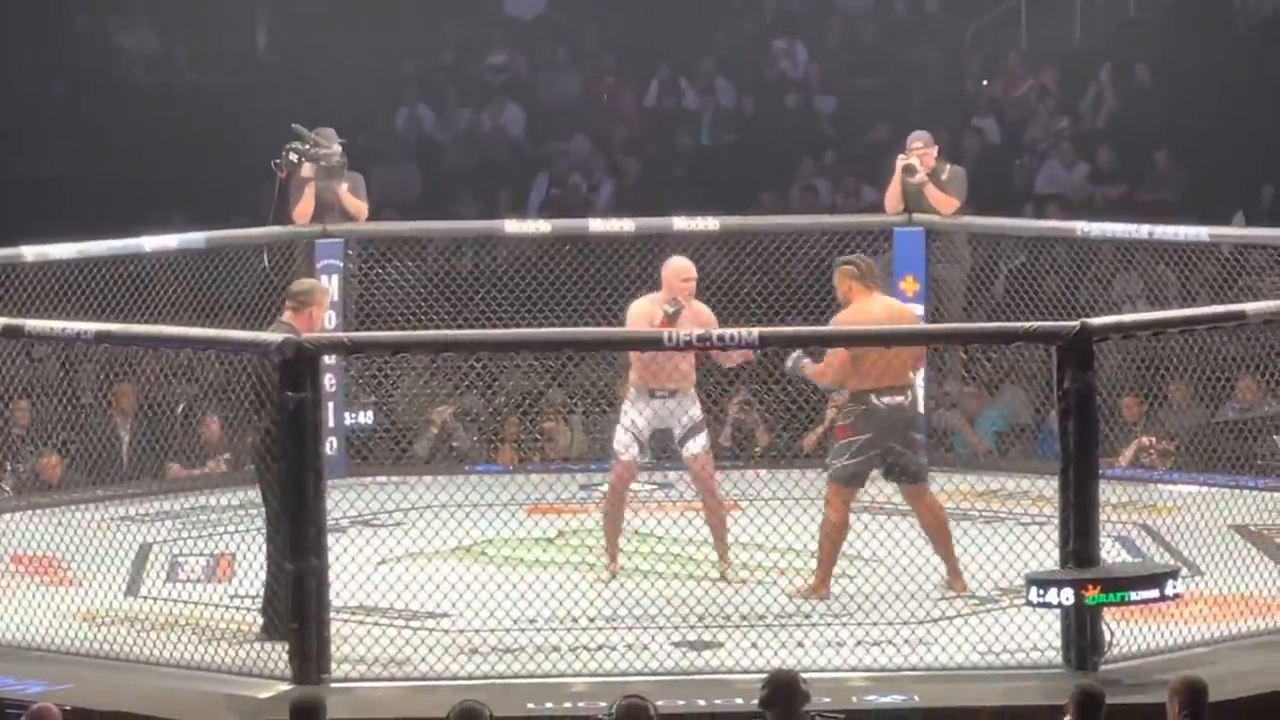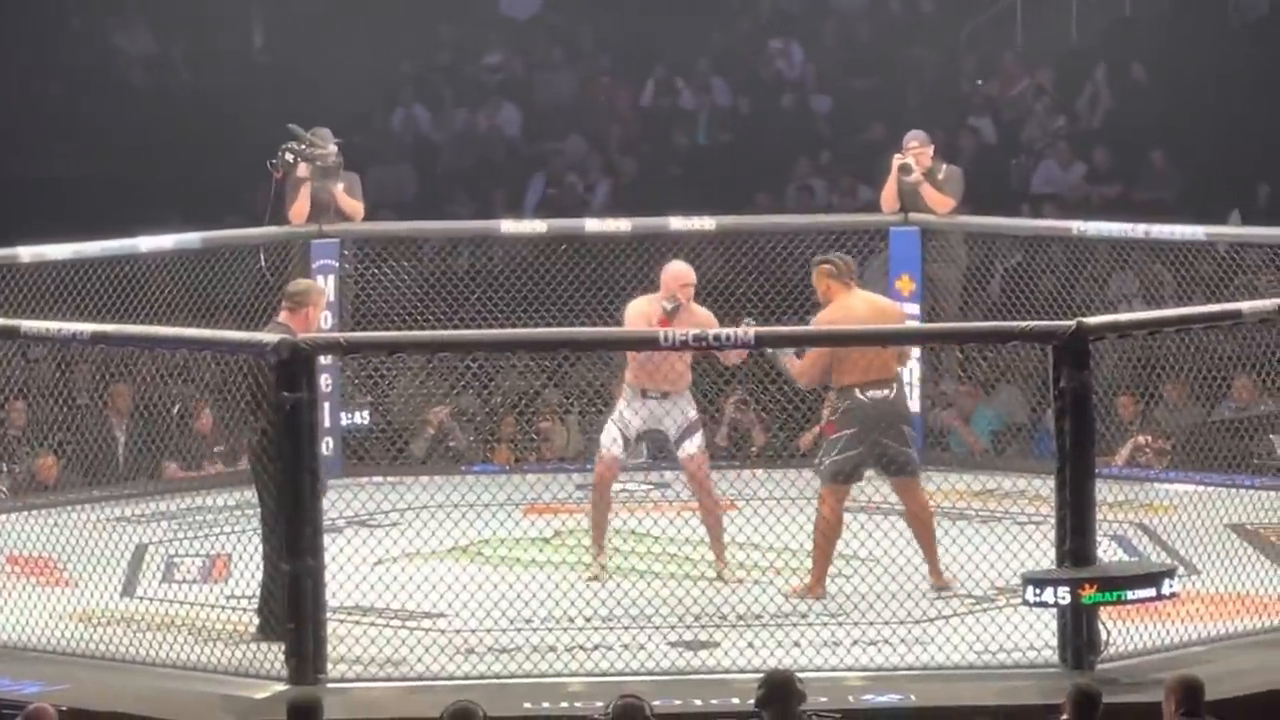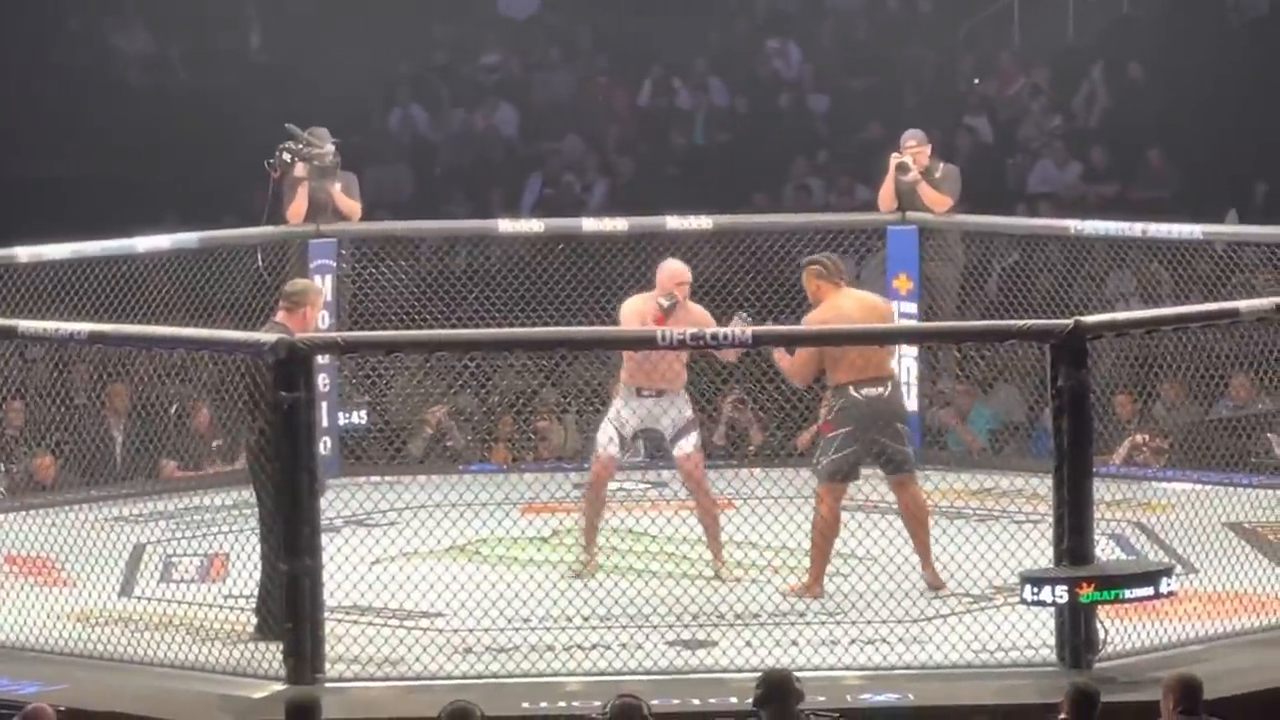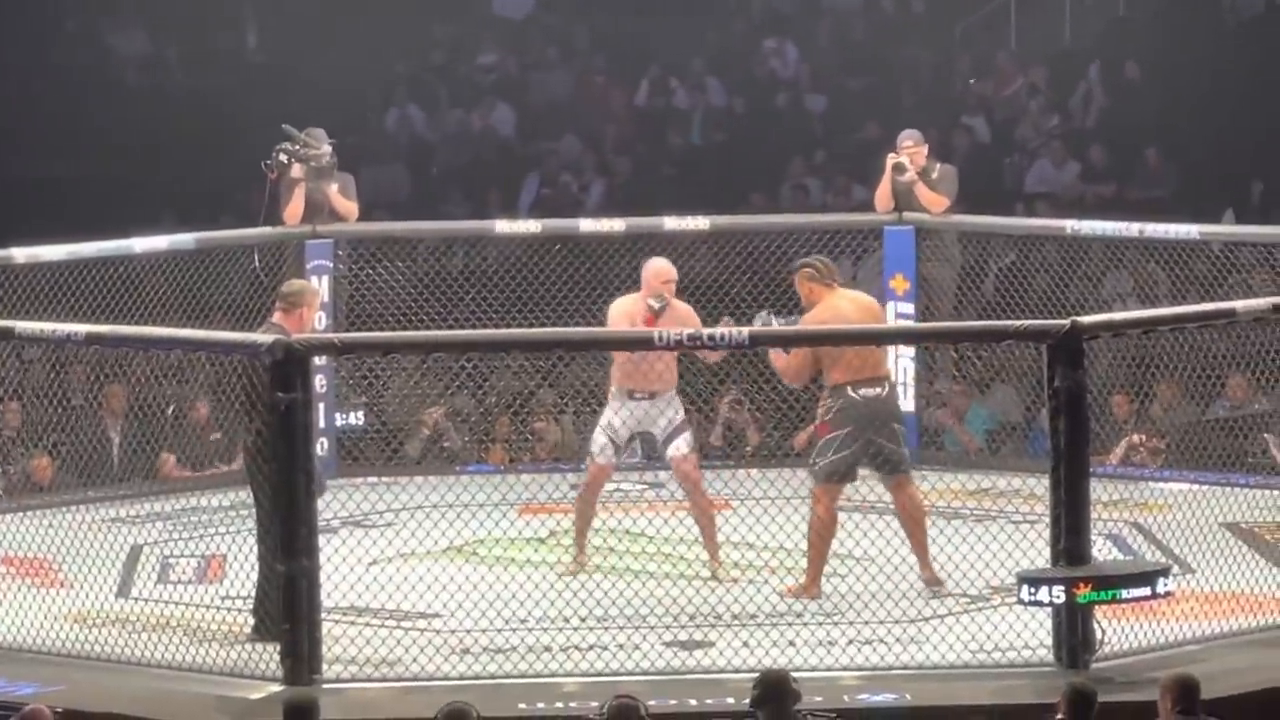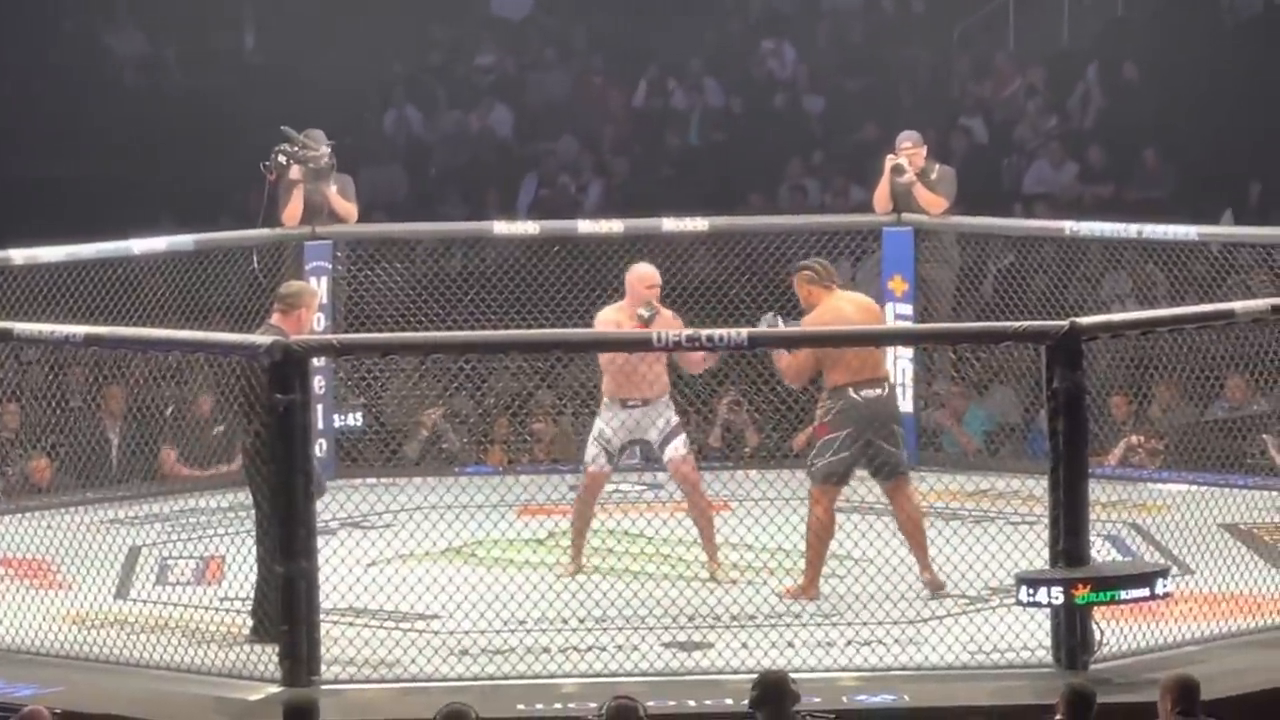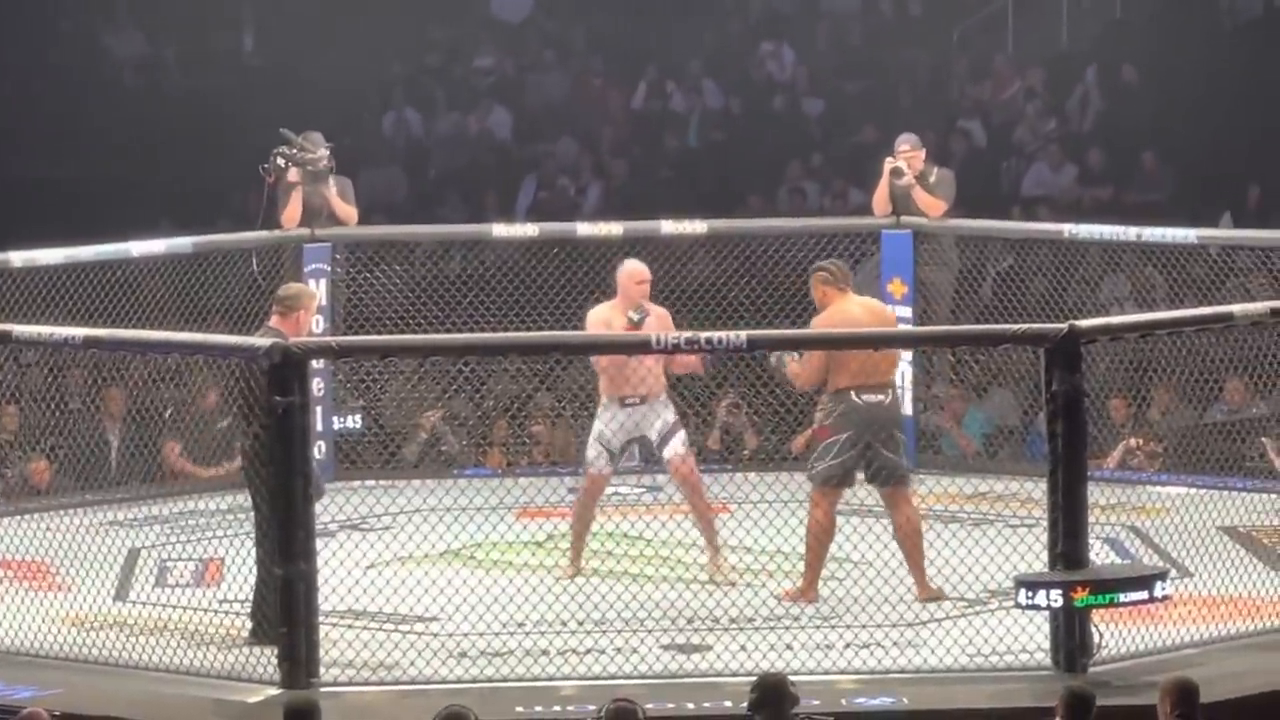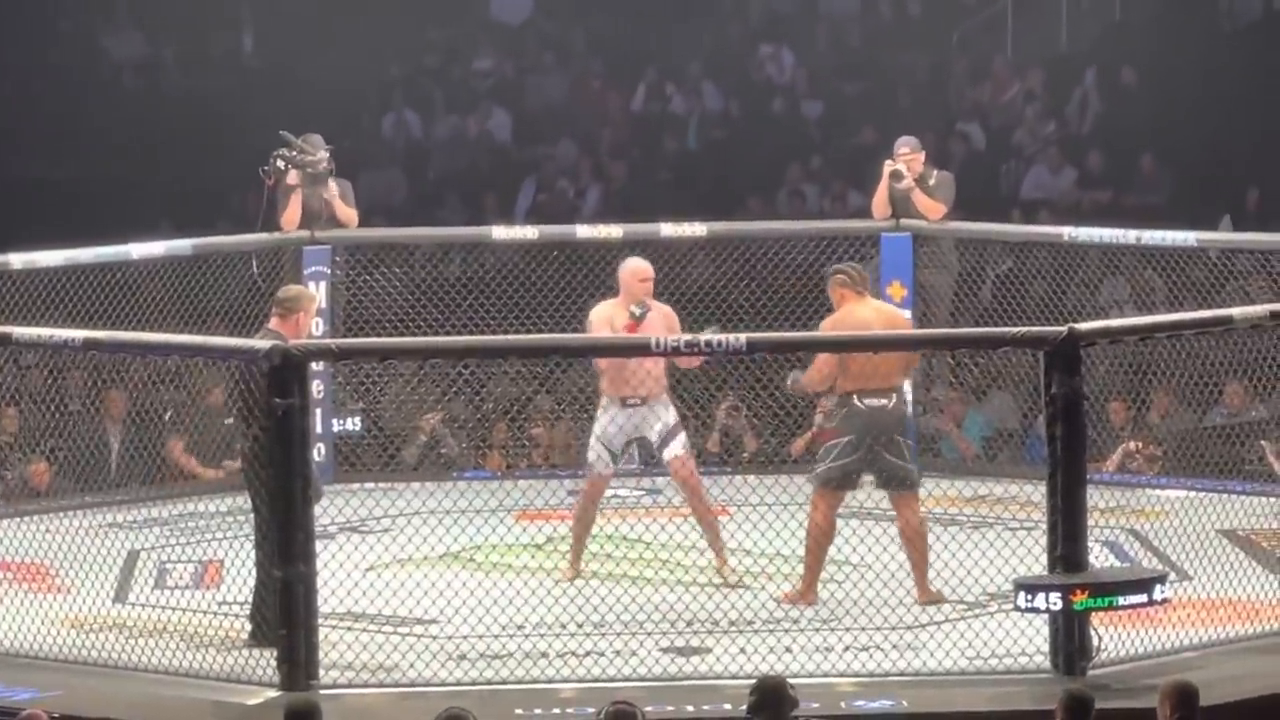
dt=0.1s
person 1, frame 1
left shoulder: (273, 338)
left hip: (270, 449)
right hip: (283, 453)
left knee: (282, 534)
right knee: (290, 536)
left ankle: (280, 614)
right ankle: (279, 621)
person 1, frame 2
left shoulder: (269, 338)
left hip: (267, 450)
right hip: (280, 454)
left knee: (278, 535)
right knee: (286, 537)
left ankle: (275, 615)
right ankle: (275, 622)
person 1, frame 3
left shoulder: (265, 338)
left hip: (264, 449)
right hip: (278, 454)
left knee: (276, 534)
right knee: (284, 537)
left ankle: (274, 614)
right ankle: (272, 621)
person 1, frame 4
left shoulder: (262, 339)
left hip: (261, 451)
right hip: (275, 455)
left knee: (274, 536)
right knee: (281, 538)
left ankle: (271, 616)
right ankle: (270, 622)
person 1, frame 5
left shoulder: (260, 341)
left hip: (260, 452)
right hip: (275, 457)
left knee: (272, 537)
right knee: (280, 540)
left ankle: (270, 617)
right ankle: (268, 624)
person 1, frame 6
left shoulder: (259, 343)
left hip: (260, 455)
right hip: (274, 459)
left knee: (272, 540)
right knee: (279, 542)
left ankle: (269, 619)
right ankle: (267, 626)
person 1, frame 7
left shoulder: (258, 346)
left hip: (258, 457)
right hip: (273, 461)
left knee: (271, 542)
right knee: (279, 544)
left ankle: (269, 621)
right ankle: (267, 627)
person 2, frame 1
left shoulder: (846, 320)
right shoulder: (907, 313)
left elbow: (831, 378)
right elbow: (920, 363)
left wrist: (801, 365)
left hip: (866, 412)
right hip: (904, 407)
left knee: (837, 499)
right knee: (920, 496)
left ankle: (821, 583)
right ankle: (955, 574)
person 2, frame 2
left shoulder: (827, 319)
right shoulder: (890, 308)
left elbow: (808, 377)
left wrist: (783, 355)
left hip: (853, 407)
right hip: (893, 401)
left knee: (831, 497)
right knee: (910, 488)
left ankle: (816, 583)
right ankle: (936, 572)
person 2, frame 3
left shoulder: (818, 319)
right shoulder: (880, 304)
left elbow: (799, 377)
left wrist: (775, 346)
left hip: (849, 405)
right hip: (887, 398)
left knee: (828, 495)
right knee: (906, 484)
left ankle: (814, 582)
right ankle: (928, 567)
person 2, frame 4
left shoulder: (814, 320)
right shoulder: (872, 305)
left elbow: (794, 376)
left wrist: (770, 342)
left hip: (846, 405)
right hip: (883, 398)
left knee: (824, 496)
right knee: (902, 485)
left ankle: (811, 582)
right ankle: (926, 566)
person 2, frame 5
left shoulder: (816, 320)
right shoulder: (870, 306)
left elbow: (794, 376)
left hip: (845, 407)
right hip: (883, 400)
left knee: (822, 497)
right knee: (900, 491)
left ankle: (810, 583)
right ankle: (926, 572)
person 2, frame 6
left shoulder: (825, 321)
right shoulder: (885, 312)
left elbow: (807, 380)
left wrist: (785, 359)
left hip: (847, 410)
right hip: (886, 406)
left knee: (823, 500)
right knee: (899, 499)
left ankle: (809, 586)
right ankle: (923, 583)
person 2, frame 7
left shoulder: (835, 323)
right shoulder: (899, 318)
left elbow: (822, 377)
right elbow: (910, 368)
left wrist: (801, 382)
left hip: (854, 414)
right hip: (893, 411)
left knee: (824, 501)
right knee: (907, 504)
left ankle: (807, 588)
right ankle: (923, 586)
person 3, frame 1
left shoulder: (701, 313)
right shoulder: (641, 309)
left elbow: (726, 357)
right elbow: (639, 359)
left wrist: (743, 350)
right wrist: (665, 325)
left hip: (682, 401)
right hip: (642, 400)
left knee: (705, 479)
right knee: (619, 480)
left ankle: (724, 559)
right ankle: (612, 559)
person 3, frame 2
left shoulder: (700, 315)
right shoulder: (638, 309)
left elbow: (730, 355)
right elbow: (636, 358)
right wrist: (664, 323)
left hip: (677, 401)
right hip: (636, 400)
left knee: (701, 479)
right knee: (602, 475)
left ankle: (720, 559)
right ankle: (598, 554)
person 3, frame 3
left shoulder: (696, 314)
right shoulder: (634, 307)
left elbow: (728, 353)
right elbow: (632, 355)
right wrist: (659, 320)
left hip: (672, 401)
right hip: (631, 399)
left knee: (696, 478)
right knee: (598, 475)
left ankle: (718, 559)
right ankle: (588, 551)
person 3, frame 4
left shoulder: (682, 312)
right shoulder: (621, 308)
left elbow: (710, 354)
right elbow: (623, 357)
right wrist: (648, 322)
left hip: (664, 403)
right hip: (623, 402)
left knee: (691, 479)
right knee: (594, 479)
left ankle: (714, 558)
right ankle: (579, 551)
person 3, frame 5
left shoulder: (668, 318)
right shoulder: (608, 318)
left elbow: (690, 364)
right elbow: (610, 365)
left wrist: (708, 355)
right wrist: (637, 331)
left hip: (658, 409)
right hip: (616, 411)
left knee: (690, 480)
right knee: (590, 487)
left ankle: (712, 559)
right ankle: (575, 556)
person 3, frame 6
left shoulder: (660, 315)
right shoulder: (599, 315)
left elbow: (676, 363)
right elbow: (601, 363)
left wrist: (697, 357)
right wrist: (628, 333)
left hip: (656, 407)
right hip: (615, 410)
left knee: (690, 478)
right knee: (591, 488)
left ankle: (715, 556)
right ankle: (575, 559)
person 3, frame 7
left shoulder: (664, 313)
right shoulder: (602, 313)
left elbow: (684, 359)
right elbow: (603, 362)
right wrist: (631, 328)
left hip: (657, 407)
right hip: (616, 410)
left knee: (690, 482)
right knee: (593, 490)
left ankle: (721, 560)
right ankle: (574, 561)
